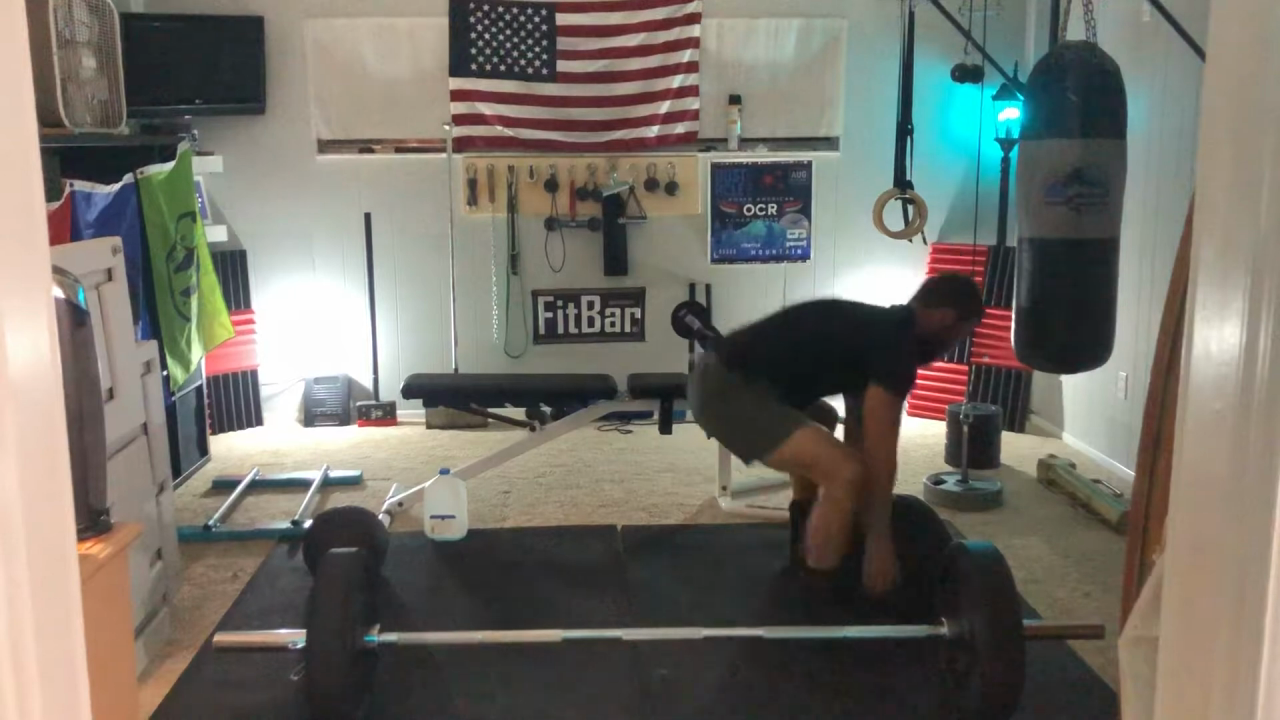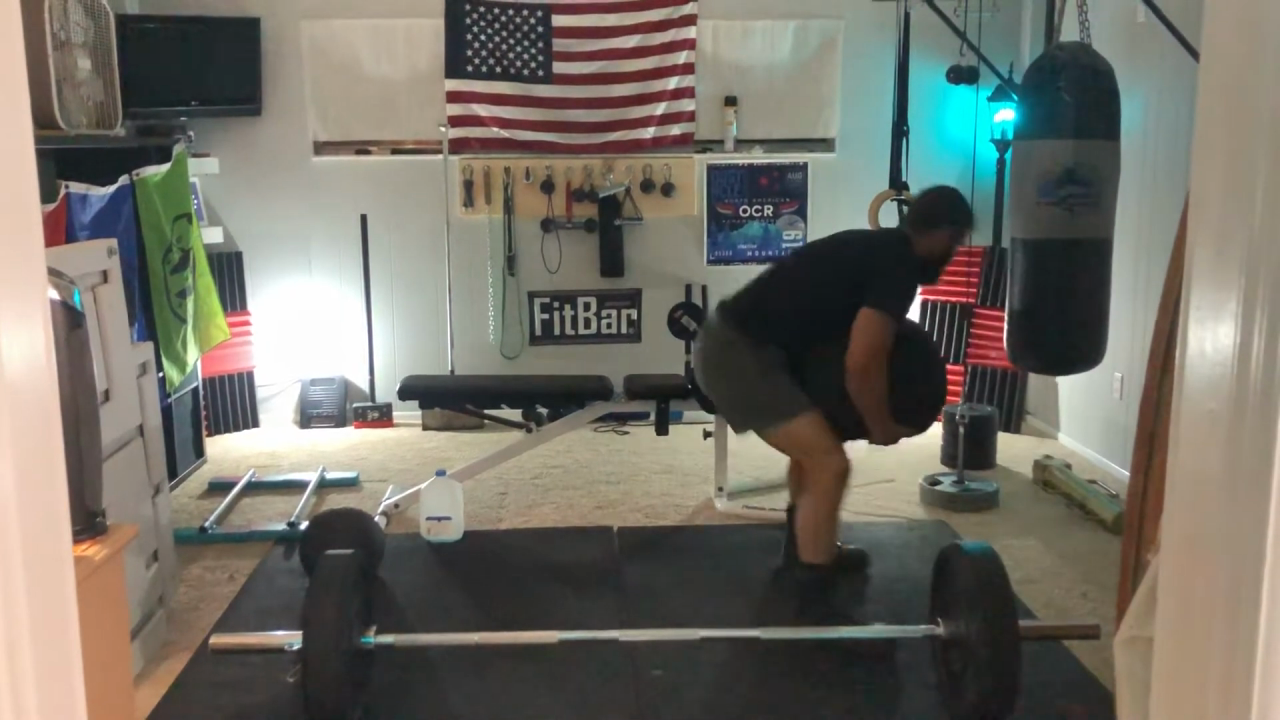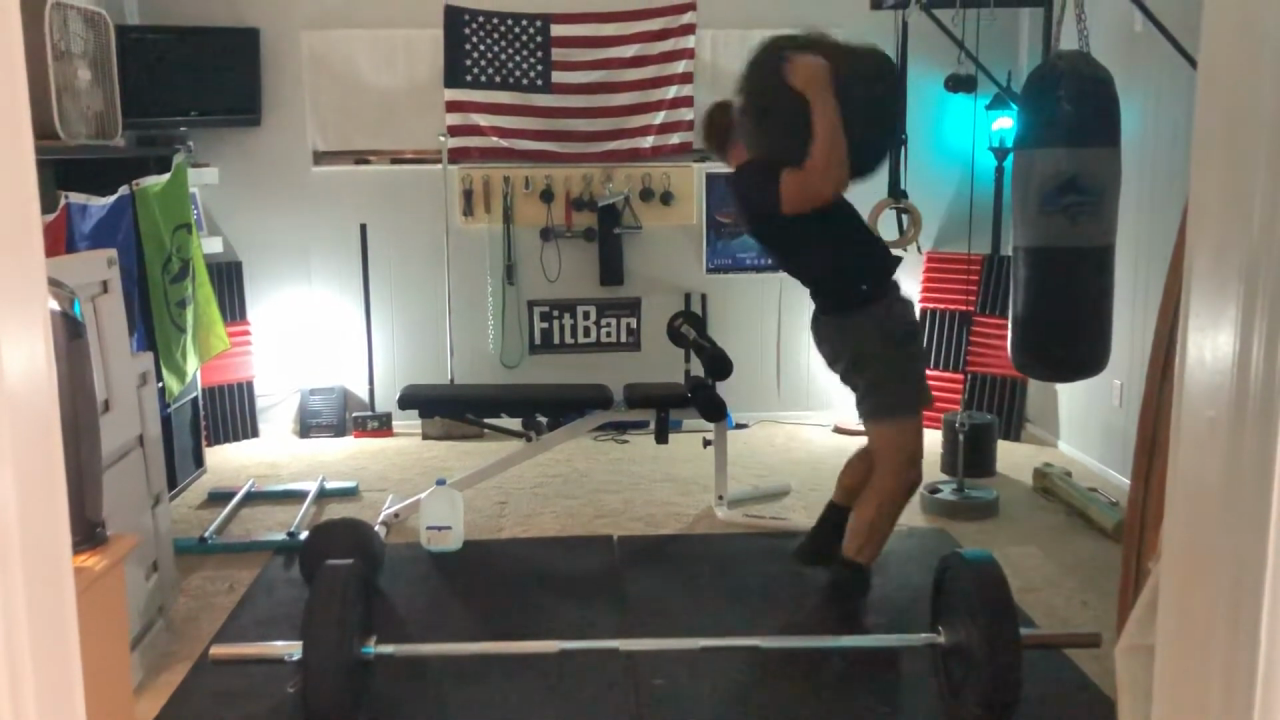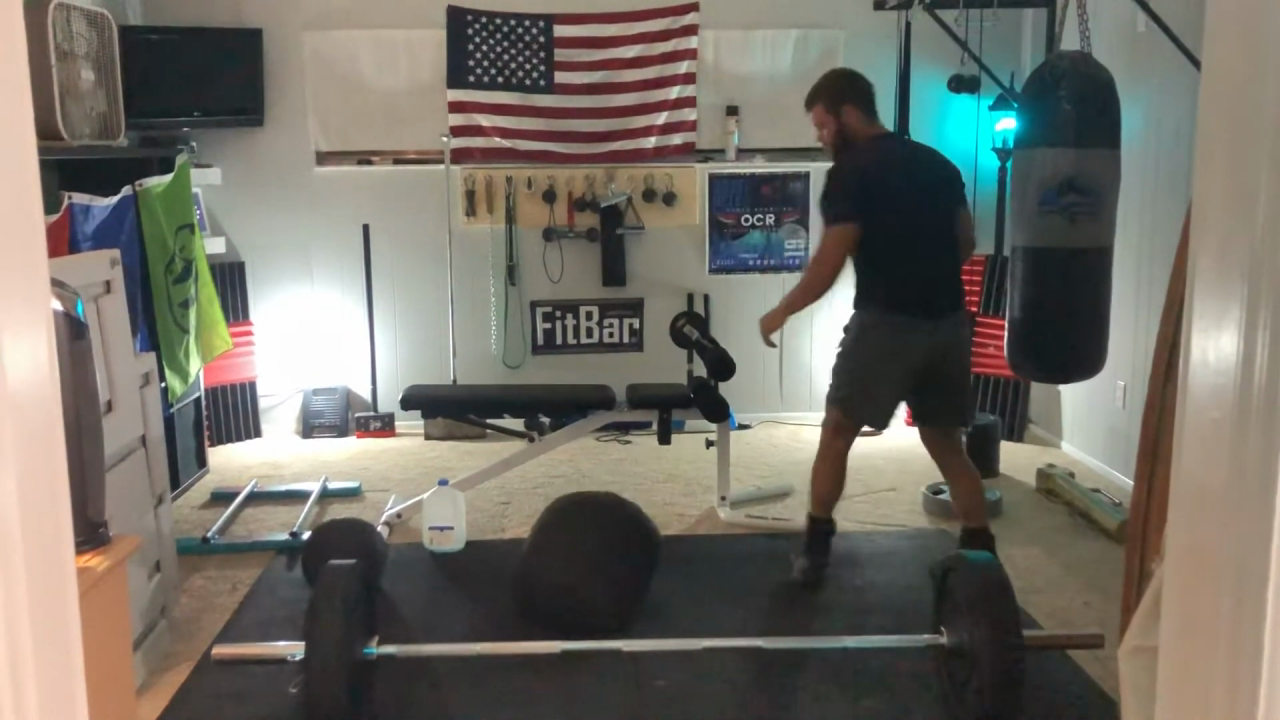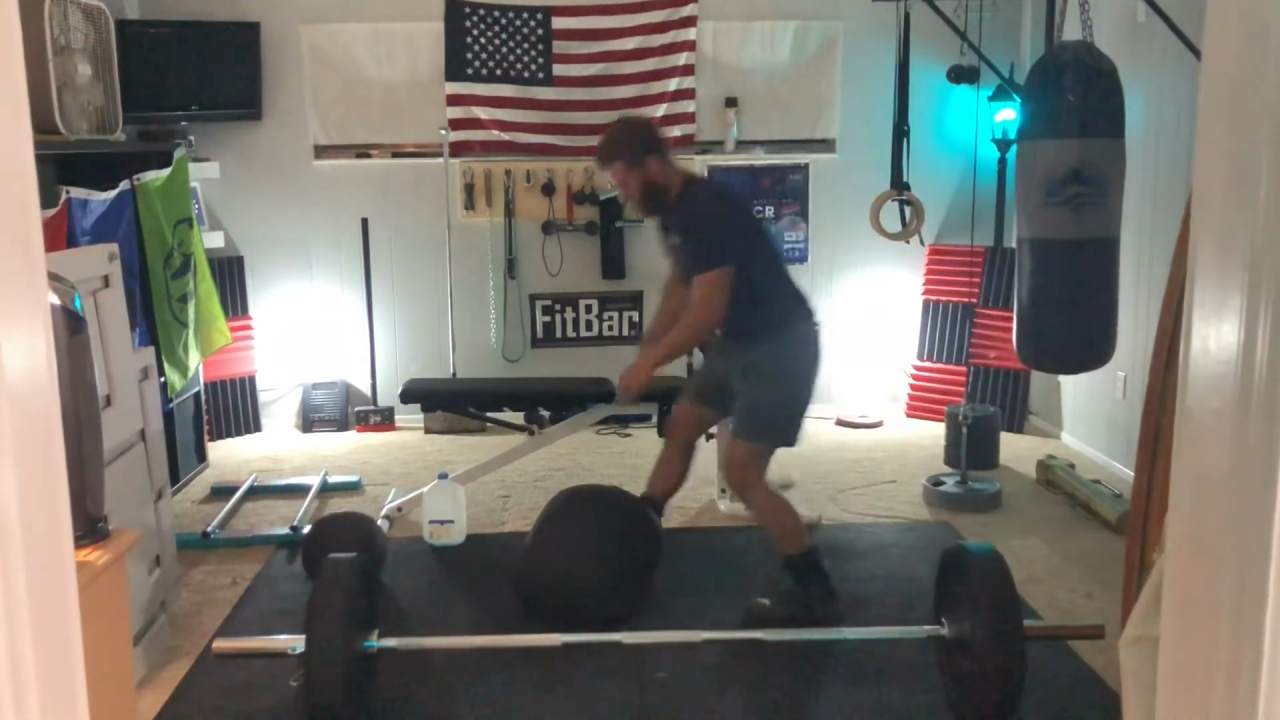
dt=1s
person 1, frame 1
left shoulder: (878, 330)
right shoulder: (896, 346)
left elbow: (858, 436)
right elbow: (879, 452)
left wrist: (862, 516)
right wrist: (879, 542)
left hip: (727, 379)
right hip: (728, 391)
left knee: (819, 428)
right knee: (843, 471)
left ankle: (806, 542)
person 1, frame 2
left shoulder: (875, 249)
right shoulder: (898, 268)
right elbow: (861, 362)
right wrist: (881, 425)
left hip: (735, 340)
right hip: (739, 354)
left knee: (812, 443)
right knee: (828, 464)
left ankle: (803, 545)
person 1, frame 3
left shoulder: (762, 181)
right shoulder: (758, 184)
left elbow: (822, 174)
right elbow: (827, 181)
right wrist: (818, 94)
left hip: (862, 315)
right hip: (865, 320)
left knee: (885, 449)
right knee: (898, 467)
left ankle: (825, 540)
right ankle: (845, 596)
person 1, frame 4
left shoulder: (851, 173)
right shoulder: (935, 164)
left elbow: (830, 261)
right elbow: (966, 239)
left wrist: (779, 313)
left hip: (884, 325)
right hip: (949, 325)
left knee: (836, 436)
right knee: (947, 446)
left ankle: (815, 553)
person 1, frame 5
left shoulder: (707, 211)
right shoulder: (674, 209)
left elbow: (707, 310)
right elbow: (679, 286)
left wrist: (647, 363)
right wrist: (650, 343)
left hip: (781, 345)
right hip: (738, 339)
left knee: (741, 472)
right knee: (680, 427)
left ankle: (814, 595)
